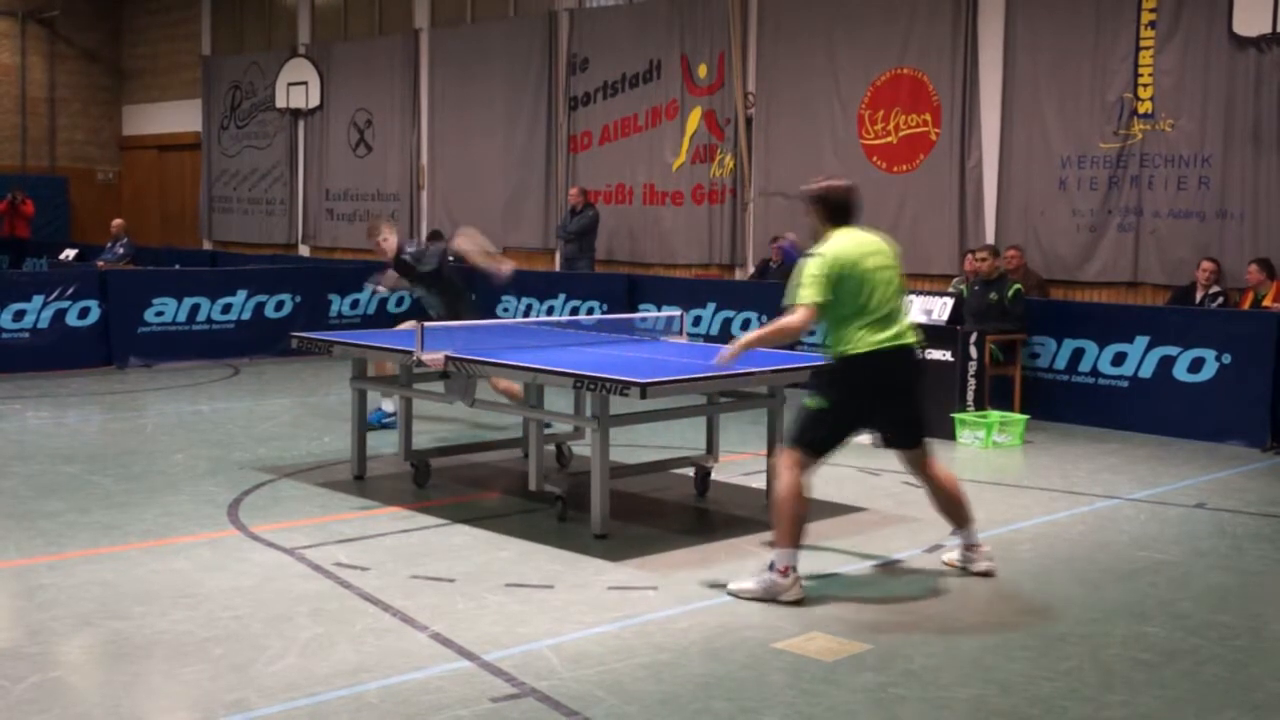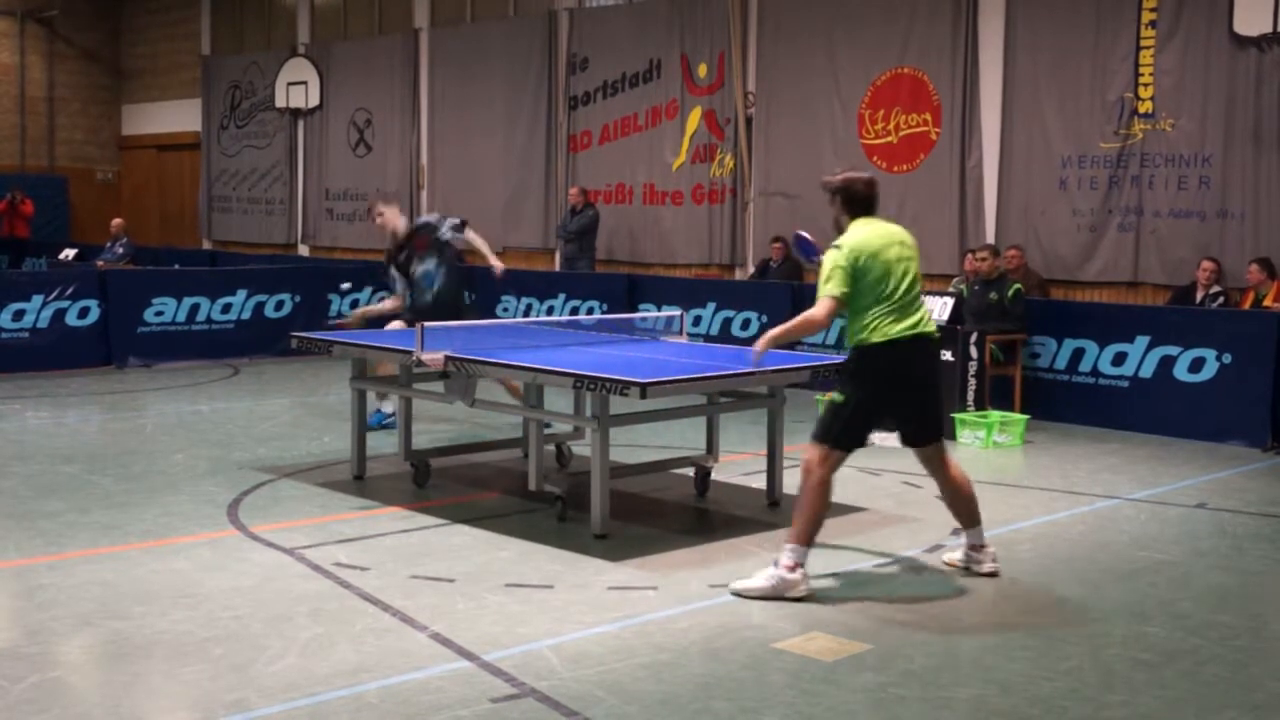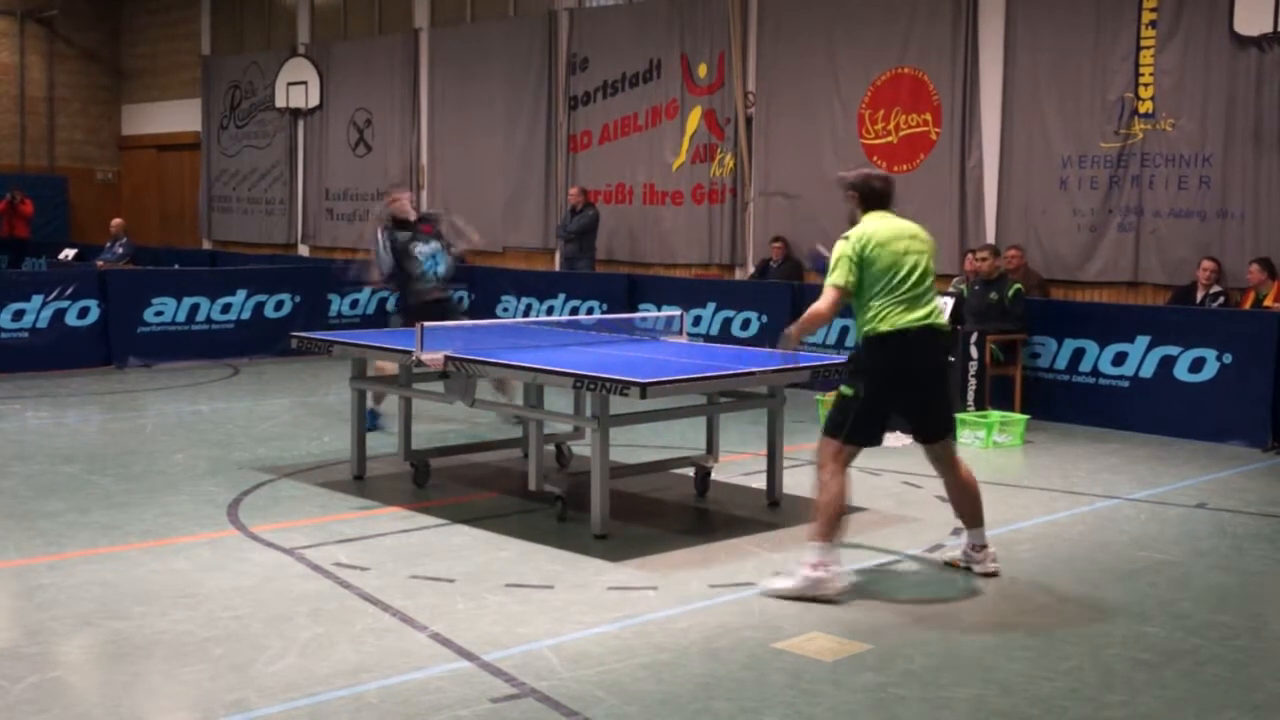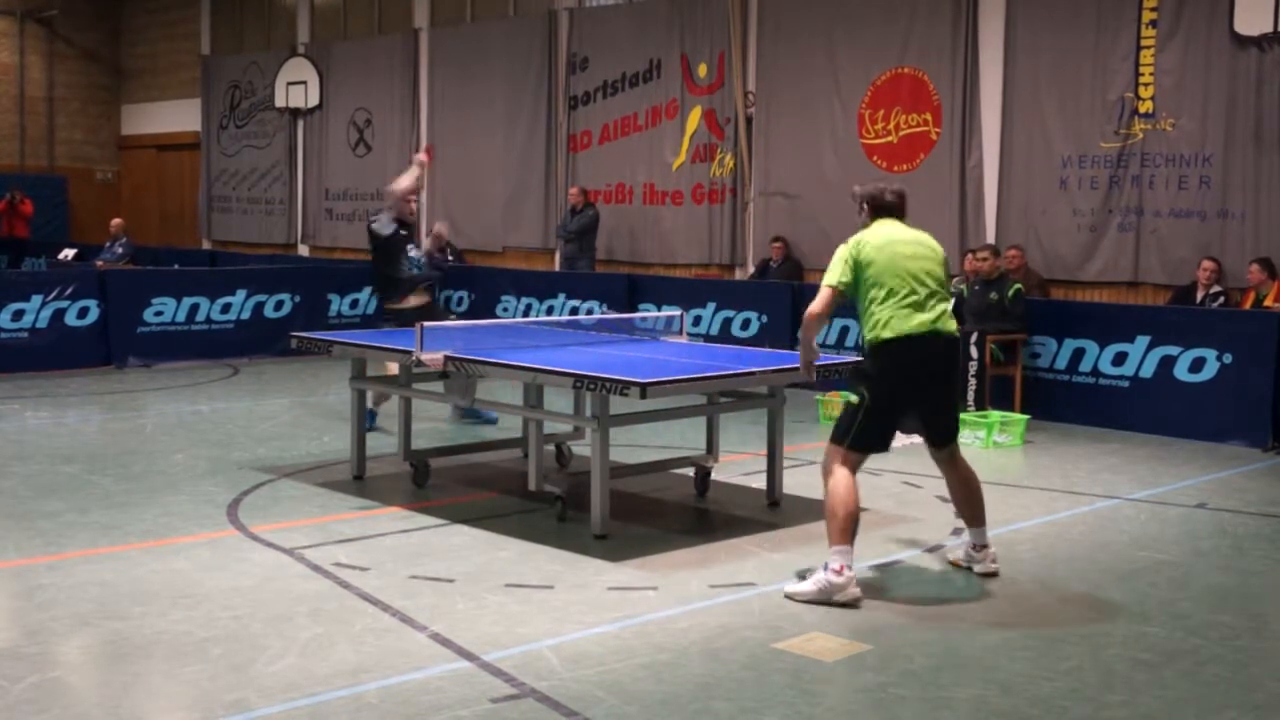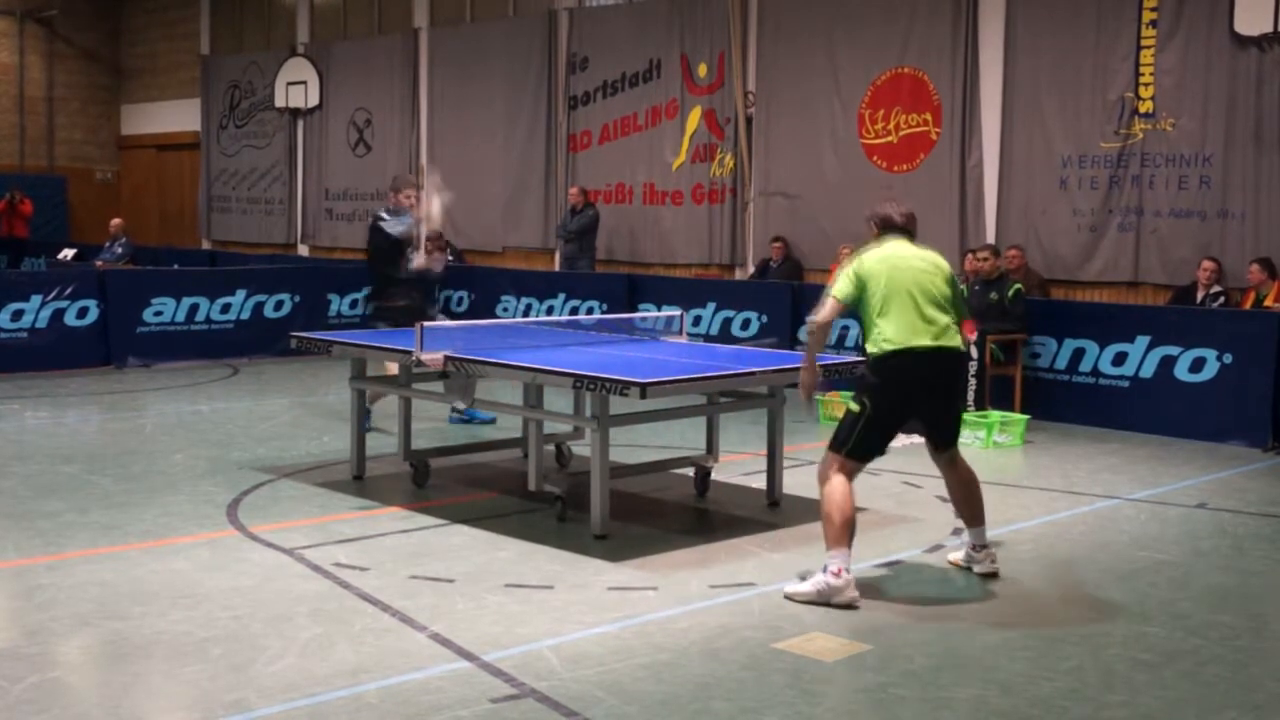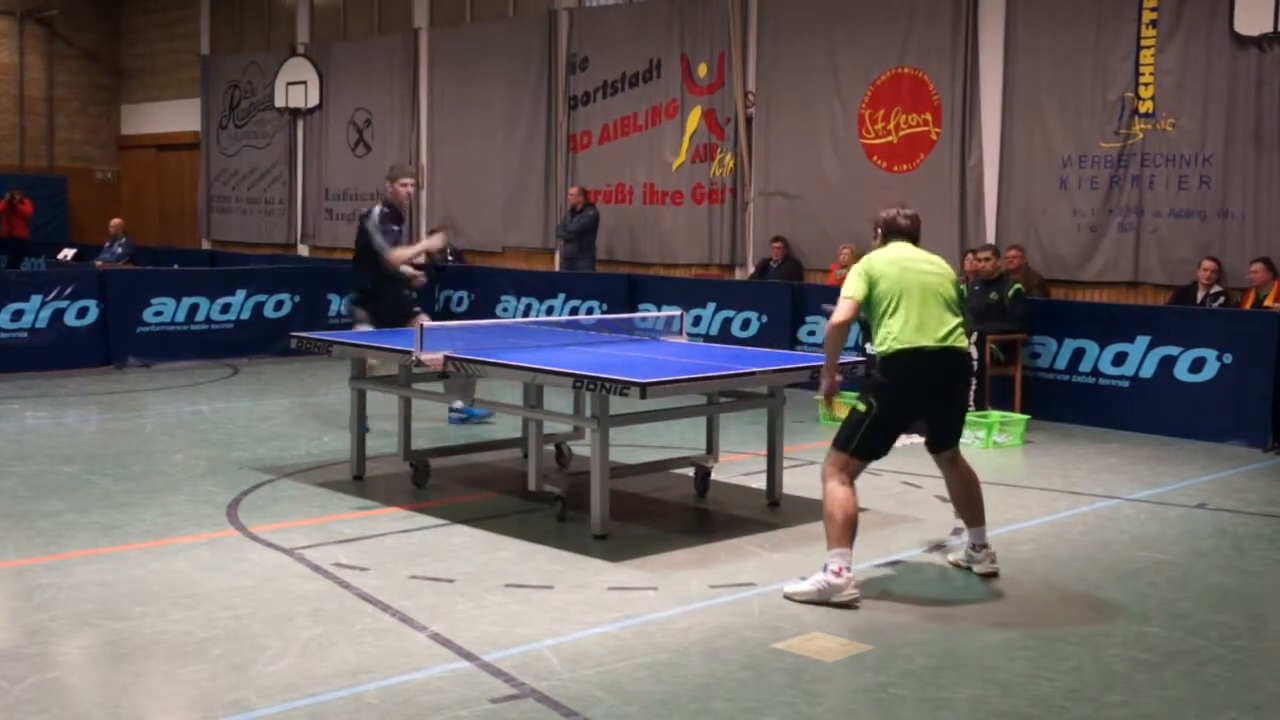
dt=0.1s
person 1, frame 1
left shoulder: (823, 257)
right shoulder: (883, 246)
left elbow: (798, 323)
left wrist: (744, 342)
left hip: (857, 368)
right hip: (902, 361)
left knee: (789, 463)
right knee: (921, 461)
left ankle: (783, 574)
right ankle: (974, 550)
person 1, frame 2
left shoulder: (846, 247)
right shoulder: (904, 237)
left elbow: (822, 315)
left wrist: (774, 335)
left hip: (877, 359)
right hip: (921, 353)
left knee: (818, 461)
right knee: (936, 458)
left ankle: (790, 569)
right ankle: (979, 550)
person 1, frame 3
left shoulder: (854, 239)
right shoulder: (920, 234)
left elbow: (826, 307)
left wrist: (793, 334)
left hip: (885, 351)
right hip: (931, 345)
left knee: (832, 456)
right knee: (944, 454)
left ankle: (820, 568)
right ankle: (980, 550)
person 1, frame 4
left shoulder: (855, 246)
right shoulder: (930, 244)
left elbow: (817, 311)
left wrist: (806, 347)
left hip: (892, 355)
right hip: (943, 352)
left knee: (839, 461)
right knee: (946, 452)
left ankle: (838, 572)
right ankle: (980, 549)
person 1, frame 5
left shoulder: (863, 263)
right shoulder: (940, 263)
left elbow: (823, 319)
right elbow: (959, 321)
left wrist: (809, 366)
left hip: (895, 367)
right hip: (948, 363)
left knee: (835, 469)
right knee: (948, 455)
left ankle: (837, 575)
right ankle: (980, 550)
person 1, frame 6
left shoulder: (869, 264)
right shoulder: (941, 266)
left elbow: (840, 321)
left wrist: (829, 372)
left hip: (903, 368)
right hip: (954, 364)
left knee: (838, 469)
right knee: (949, 454)
left ankle: (837, 575)
right ankle: (980, 550)
person 2, frame 1
left shoulder: (414, 254)
right shoulder: (401, 262)
left elbow: (460, 240)
left wrist: (495, 263)
left hip: (461, 322)
right hip: (440, 321)
left knee: (499, 384)
right ankle: (388, 411)
person 2, frame 2
left shoulder: (429, 226)
right shoulder: (395, 257)
left elbow: (467, 233)
right elbow: (401, 302)
left wrist: (491, 259)
right wrist: (364, 312)
left hip: (453, 315)
right hip: (422, 316)
right ankle: (386, 412)
person 2, frame 3
left shoulder: (431, 222)
right shoulder: (387, 234)
right elbow: (378, 277)
left hip: (445, 309)
right hip: (413, 314)
right knee: (384, 369)
right ankle: (374, 411)
person 2, frame 4
left shoulder: (409, 229)
right shoulder: (382, 226)
right elbow: (394, 193)
right wrist: (417, 165)
left hip: (427, 310)
right hip: (398, 316)
left ankle: (464, 405)
right ankle: (370, 409)
person 2, frame 5
left shoulder: (403, 231)
right shoulder: (382, 222)
right elbow: (415, 224)
left wrist: (429, 261)
left hip: (414, 308)
right hip: (389, 312)
right knee: (395, 376)
left ankle: (461, 408)
right ankle: (365, 408)
person 2, frame 6
left shoulder: (397, 215)
right shoulder: (376, 217)
right elbow: (393, 258)
left wrist: (409, 272)
right wrist: (426, 245)
left hip: (400, 299)
right hip: (368, 302)
left ankle: (458, 406)
